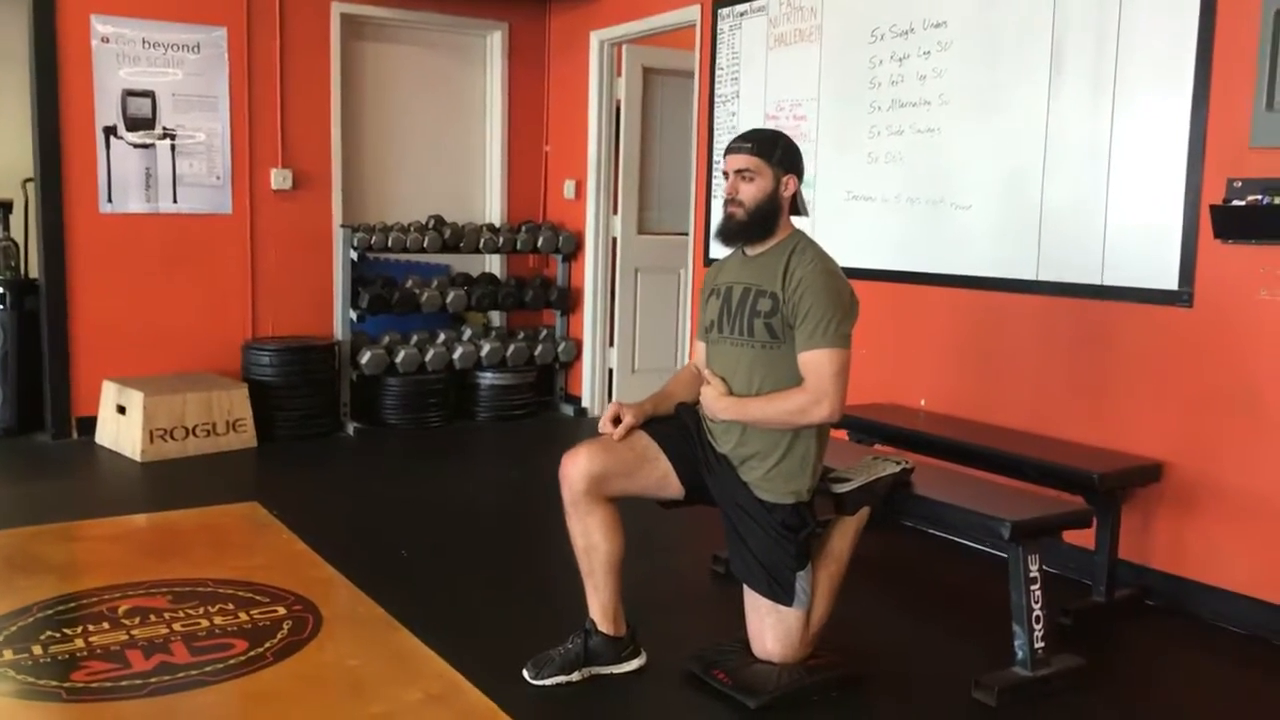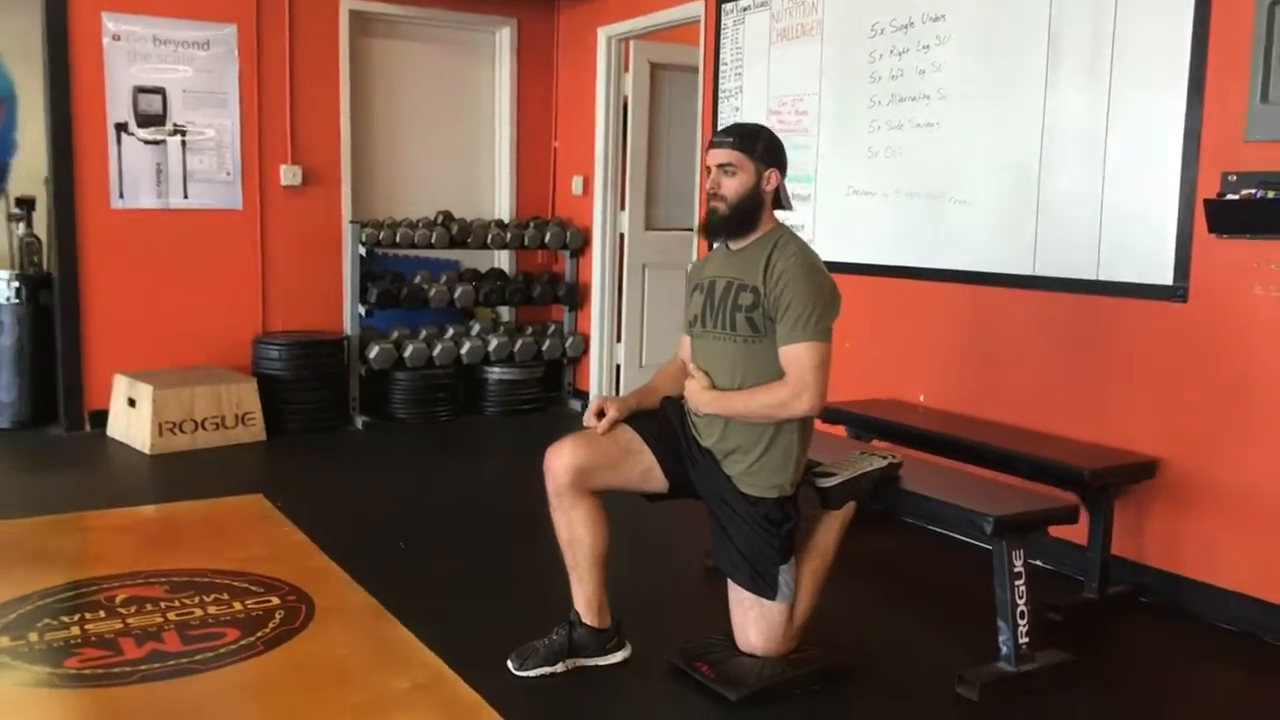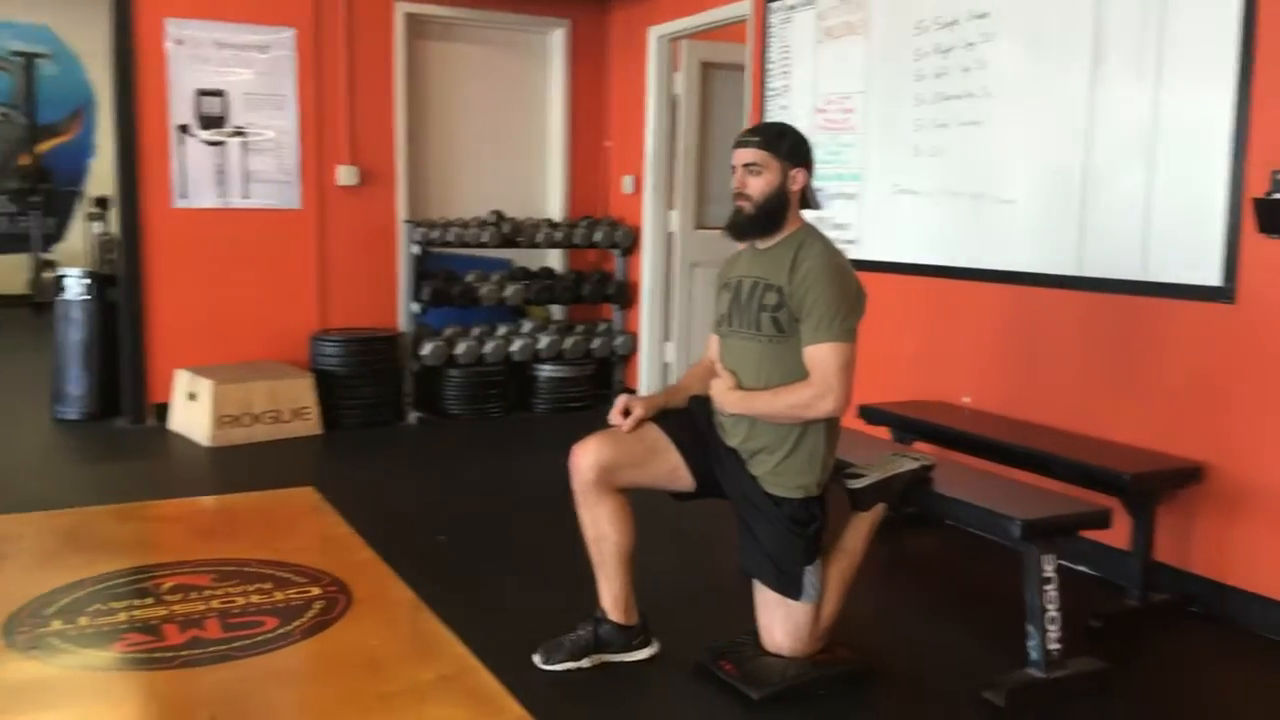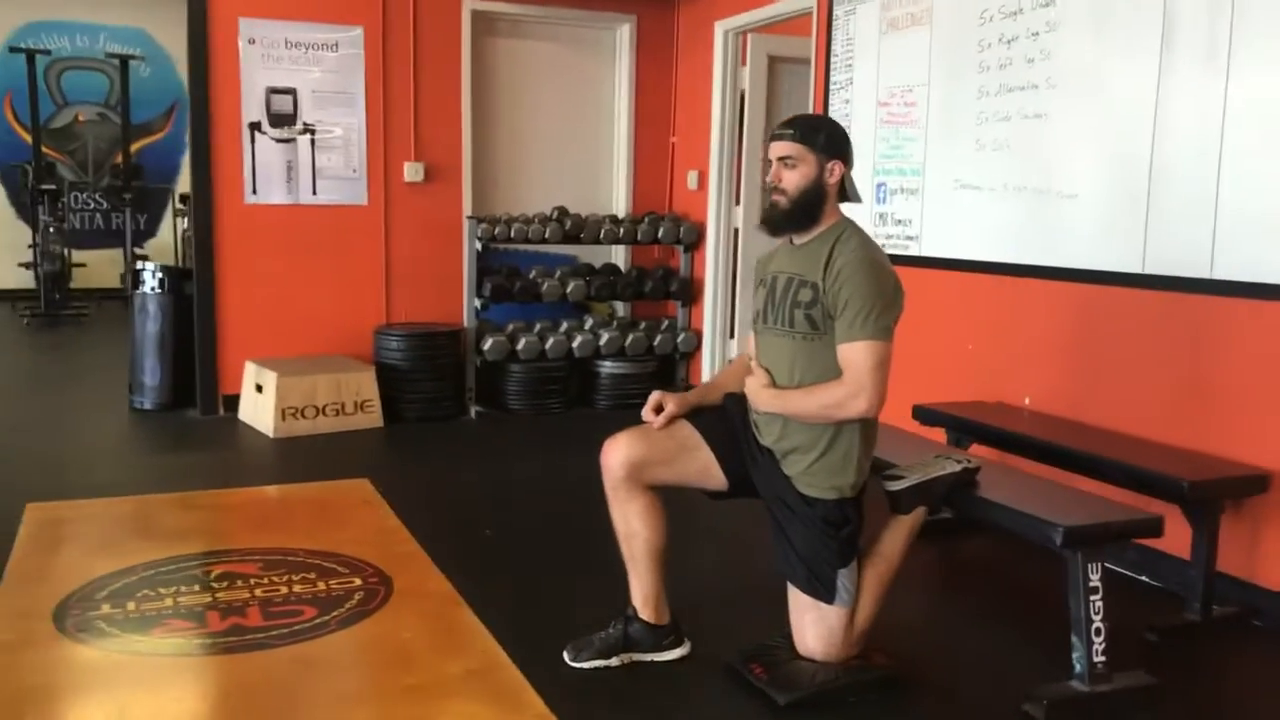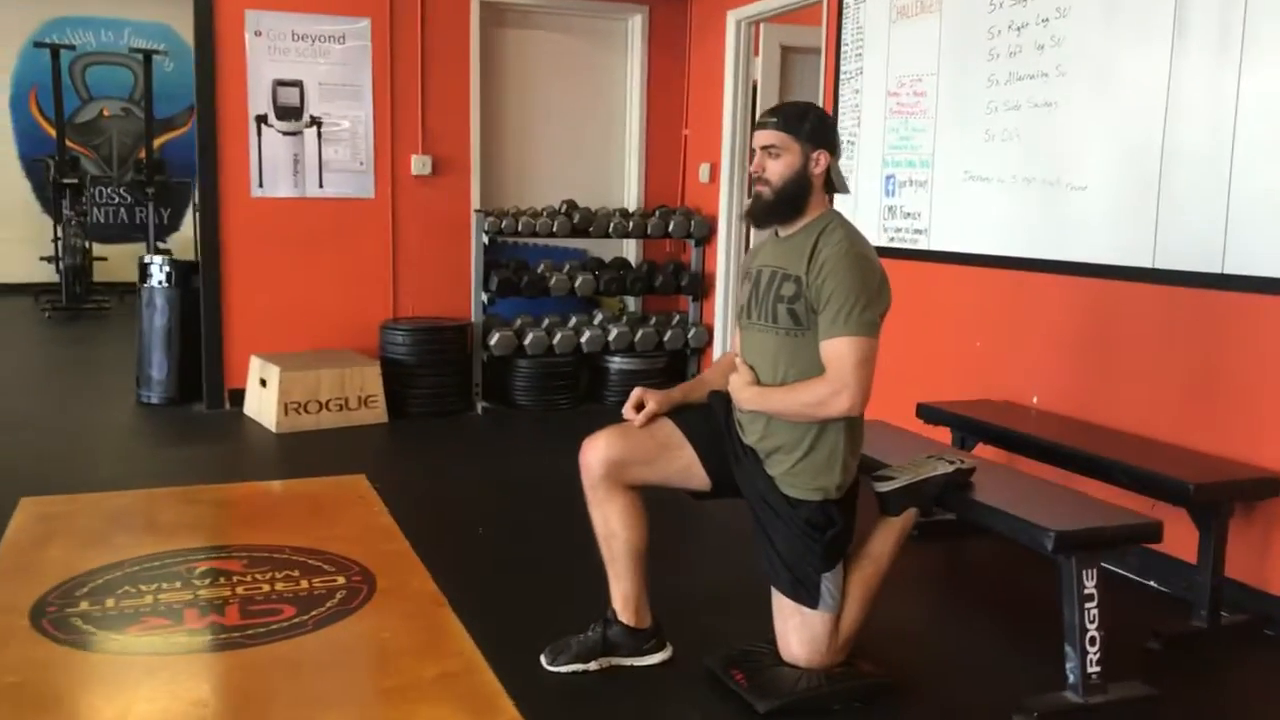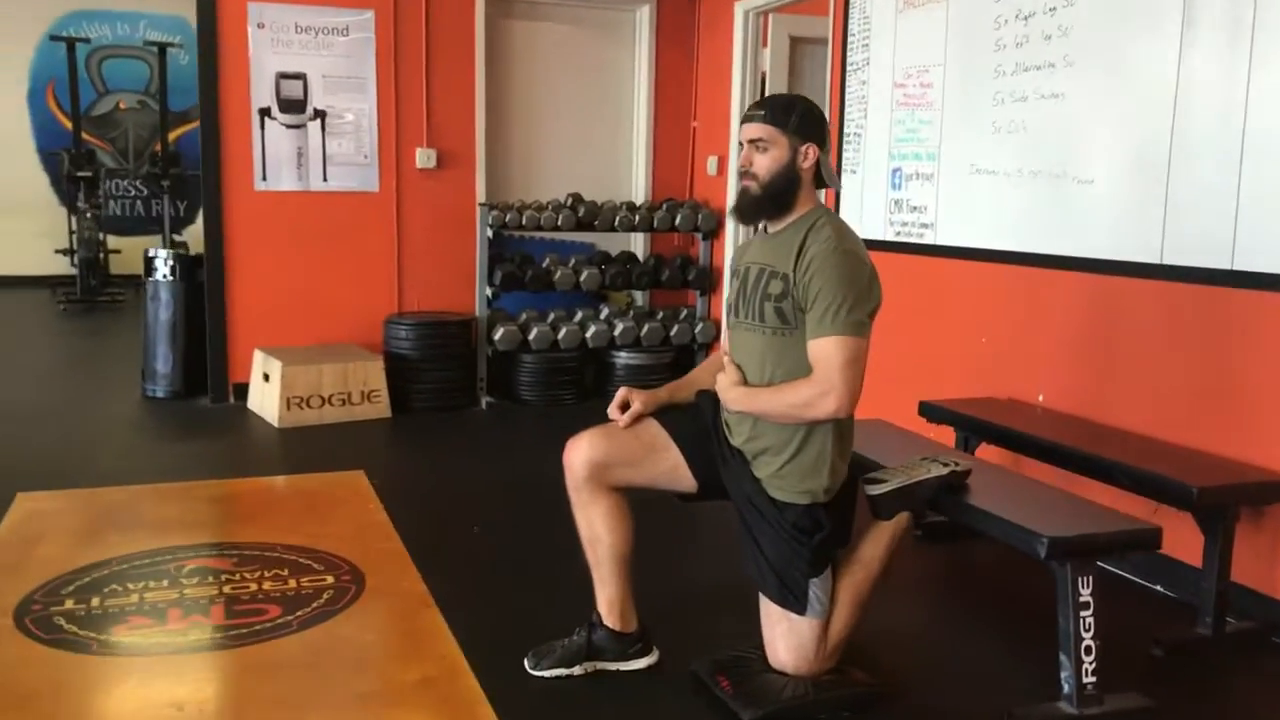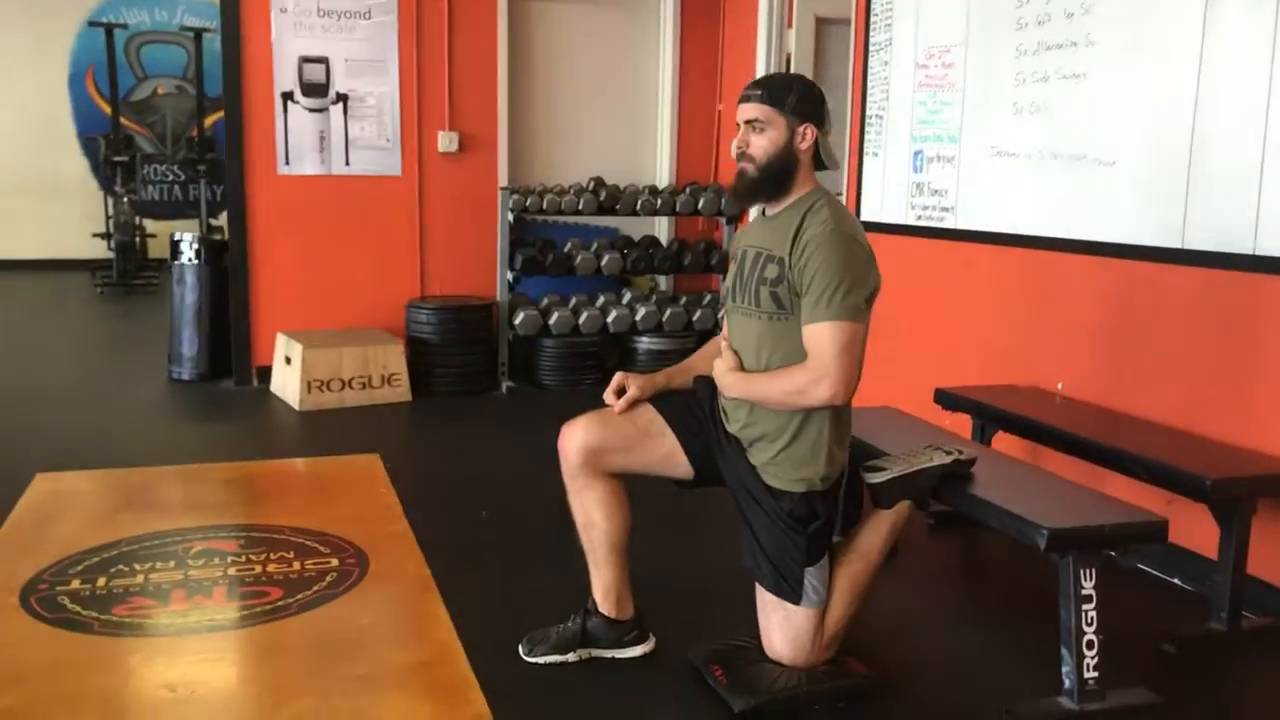
dt=0.3s
person 1, frame 1
left shoulder: (811, 275)
right shoulder: (723, 270)
left elbow: (823, 403)
left wrist: (724, 406)
right wrist: (643, 406)
left hip: (769, 470)
right hip: (707, 438)
left knee: (780, 653)
right knee: (580, 471)
left ankle: (847, 513)
right ankle: (609, 639)
person 1, frame 2
left shoulder: (792, 267)
right shoulder: (708, 265)
left elbow: (804, 396)
left wrist: (708, 399)
right wrist: (631, 401)
left hip: (752, 463)
right hip: (690, 432)
left knee: (764, 646)
right knee: (564, 463)
left ankle: (834, 506)
right ankle: (595, 631)
person 1, frame 3
left shoulder: (818, 267)
right shoulder: (737, 262)
left elbow: (827, 396)
left wrist: (733, 399)
right wrist: (657, 400)
left hip: (779, 463)
right hip: (721, 432)
left knee: (788, 646)
right knee: (590, 461)
left ankle: (866, 506)
right ankle: (622, 628)
person 1, frame 4
left shoulder: (855, 263)
right shoulder: (775, 258)
left elbow: (862, 396)
left wrist: (767, 396)
right wrist: (691, 398)
left hip: (815, 464)
right hip: (756, 430)
left knee: (823, 650)
right knee: (621, 457)
left ankle: (908, 507)
right ankle: (653, 626)
person 1, frame 5
left shoulder: (840, 255)
right shoulder: (764, 249)
left elbow: (845, 395)
left wrist: (749, 394)
right wrist: (672, 395)
left hip: (800, 465)
right hip: (741, 429)
left knee: (809, 655)
right knee: (601, 457)
left ankle: (896, 509)
right ankle: (633, 630)
person 1, frame 6
left shoulder: (829, 252)
right shoulder: (754, 245)
left elbow: (833, 396)
left wrist: (736, 395)
right wrist: (660, 395)
left hip: (789, 467)
right hip: (727, 430)
left knee: (796, 663)
right knee: (585, 458)
left ankle: (891, 512)
right ankle: (619, 633)
person 1, frame 7
left shoulder: (826, 236)
right shoulder: (755, 229)
left elbow: (829, 383)
left wrist: (731, 380)
right wrist: (657, 380)
left hip: (785, 454)
right hip: (728, 416)
left knee: (795, 654)
right knee: (580, 444)
left ankle: (889, 502)
right ankle: (614, 621)
